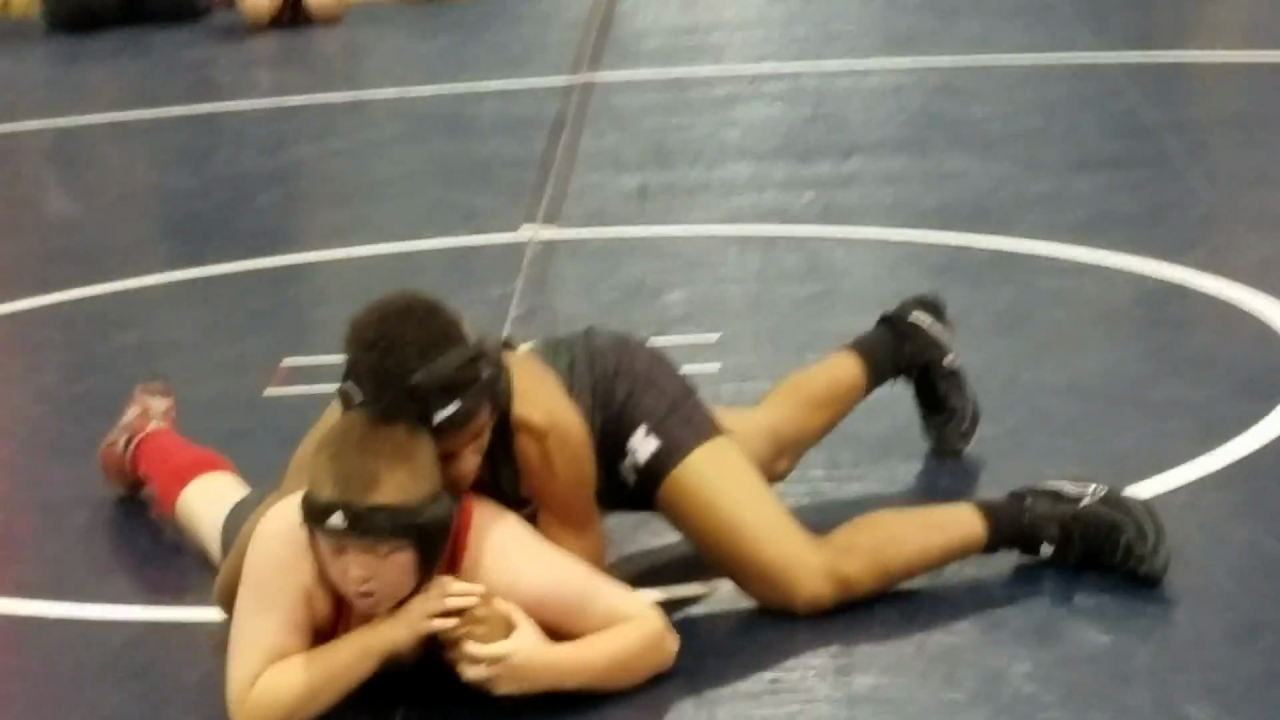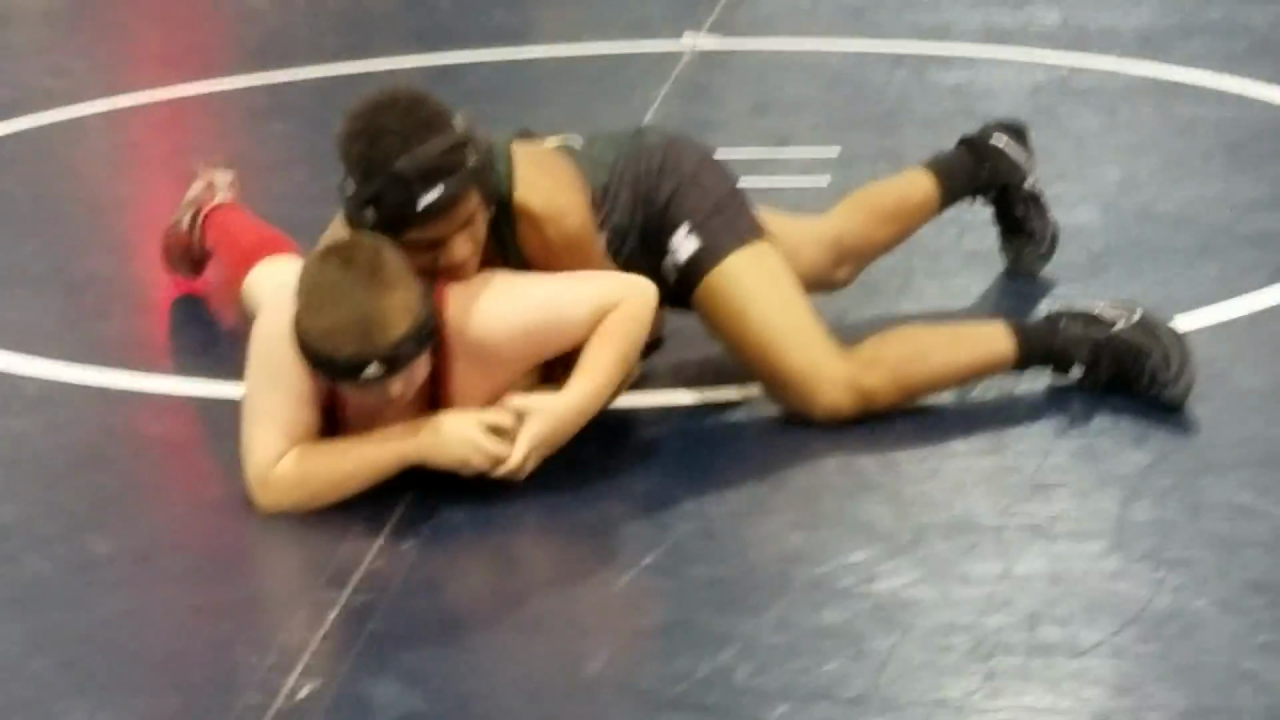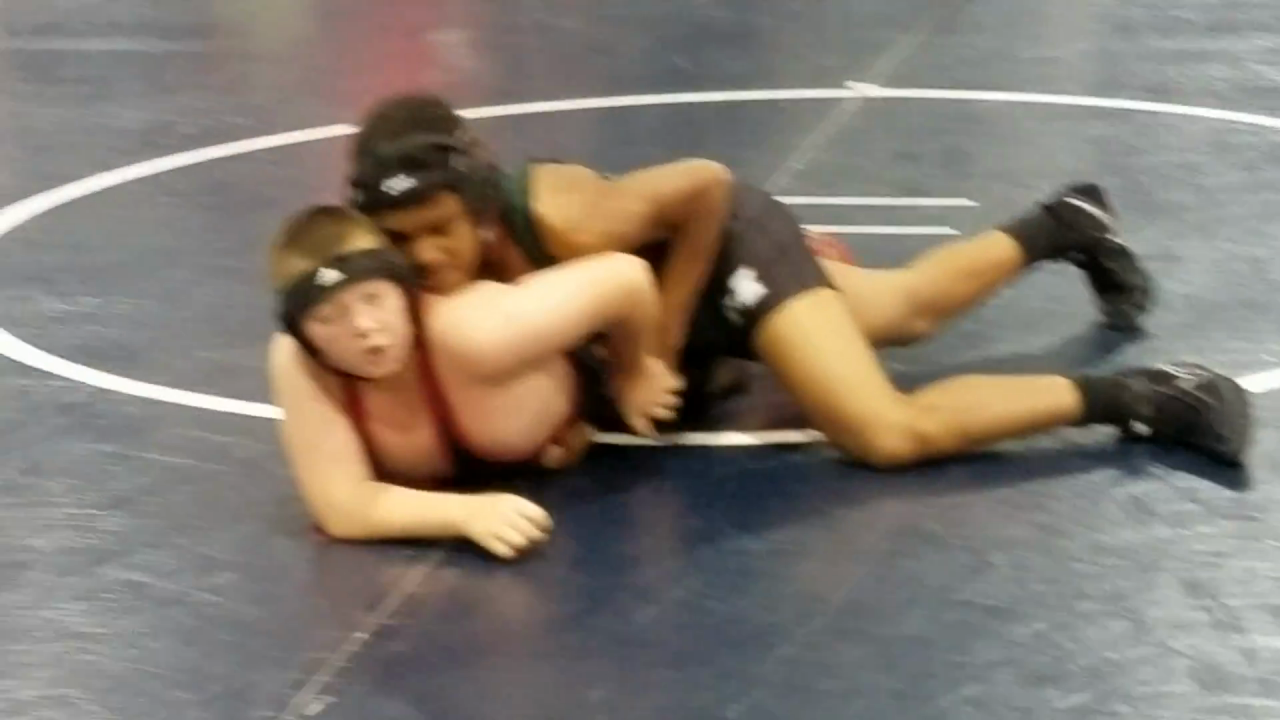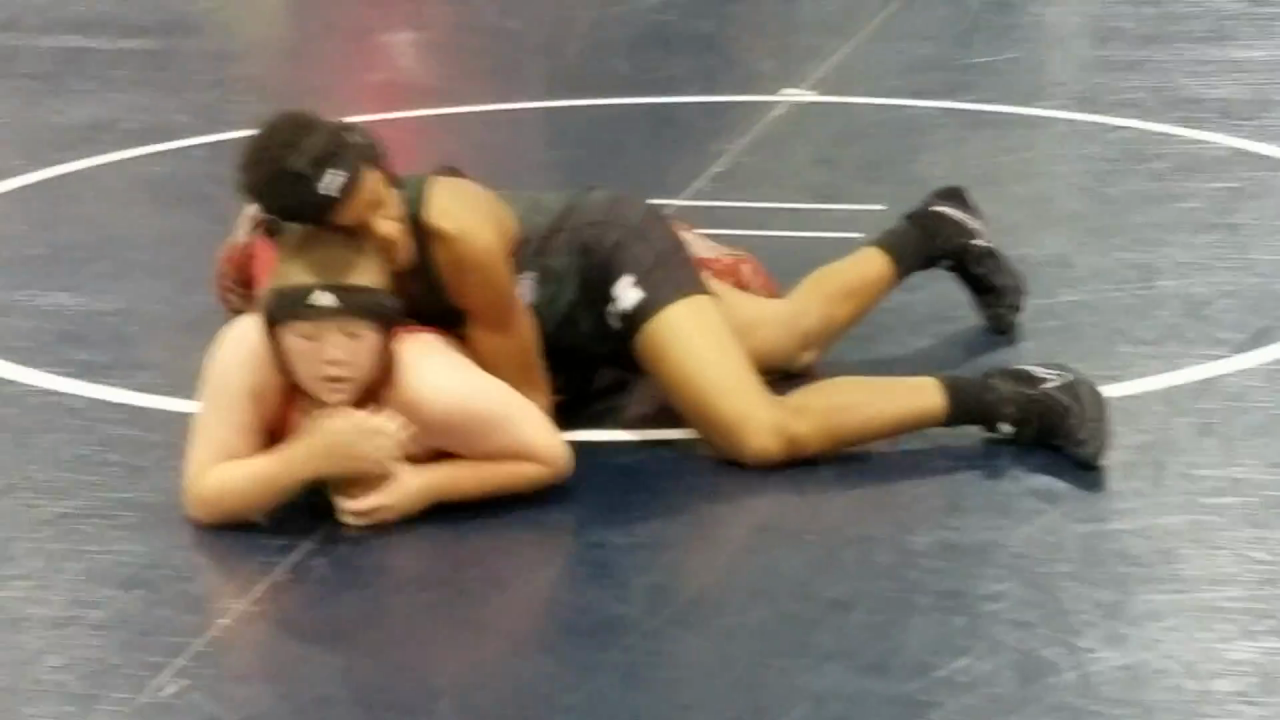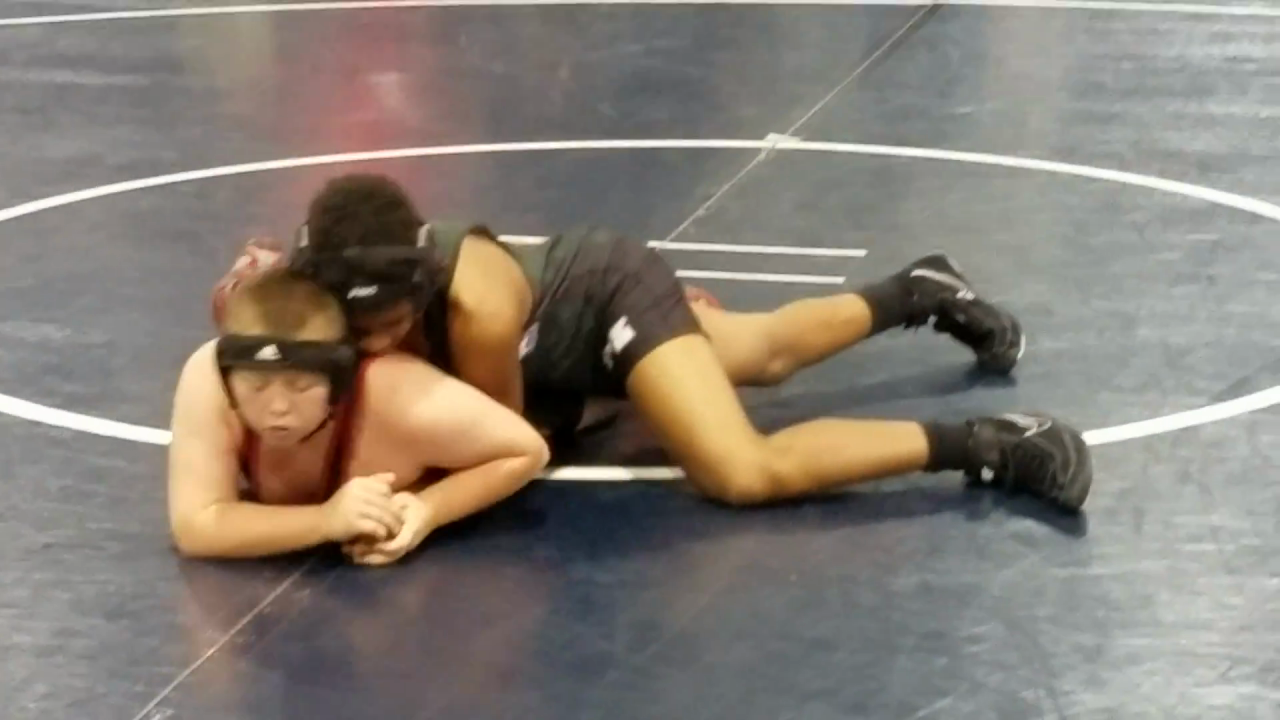
dt=1s
person 1, frame 1
left shoulder: (537, 416)
left elbow: (578, 558)
left hip: (619, 390)
left knee: (808, 580)
right knee: (768, 448)
left ankle: (1023, 520)
right ankle: (901, 343)
person 1, frame 2
left shoulder: (539, 204)
right shoulder: (360, 239)
left hip: (663, 194)
right hip: (622, 216)
left knee: (832, 388)
right knee: (835, 251)
left ankle: (1067, 343)
right ankle: (983, 164)
person 1, frame 3
left shoulder: (563, 223)
right shoulder: (420, 250)
left elbow: (708, 185)
left wrist: (660, 352)
left hip: (732, 242)
left knee: (890, 435)
right knee: (913, 308)
left ankle: (1132, 398)
right ankle: (1063, 226)
person 1, frame 4
left shoulder: (453, 228)
left elbow: (528, 396)
left hip: (611, 256)
right hip: (572, 299)
left knee: (762, 436)
right knee: (796, 334)
left ankle: (1000, 398)
right ankle: (933, 233)
person 1, frame 5
left shoulder: (476, 304)
right shoulder: (322, 284)
left hip: (612, 291)
right hip: (563, 287)
left knee: (746, 473)
right knee: (773, 350)
left ankle: (982, 446)
right ankle: (918, 292)
person 2, frame 1
left shoulder: (486, 553)
right shoulder: (287, 539)
left elbow: (656, 637)
left wrist: (548, 665)
right wrist: (387, 635)
right hip: (278, 516)
right knee: (228, 506)
right ankle: (147, 436)
person 2, frame 2
left shoulder: (481, 320)
right shoulder: (290, 332)
left elbow: (634, 296)
right elbow: (271, 485)
left wrist: (568, 409)
right wrist: (418, 440)
right knee: (274, 273)
right ankle: (213, 213)
person 2, frame 3
left shoulder: (473, 333)
right shoulder: (294, 364)
left elbow: (627, 276)
right elbow: (340, 508)
left wrist: (635, 372)
right wrist: (467, 513)
person 2, frame 4
left shoulder: (432, 388)
right shoulder: (246, 355)
left elbow: (552, 457)
right elbow: (201, 501)
left wrist: (429, 486)
right wrist: (312, 456)
person 2, frame 5
left shoulder: (401, 399)
right shoulder: (209, 378)
left elbow: (527, 452)
right elbow: (192, 529)
left wrist: (427, 510)
right wrist: (326, 520)
